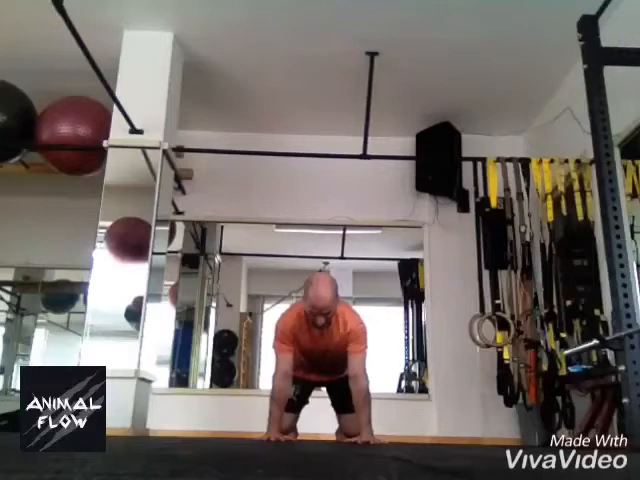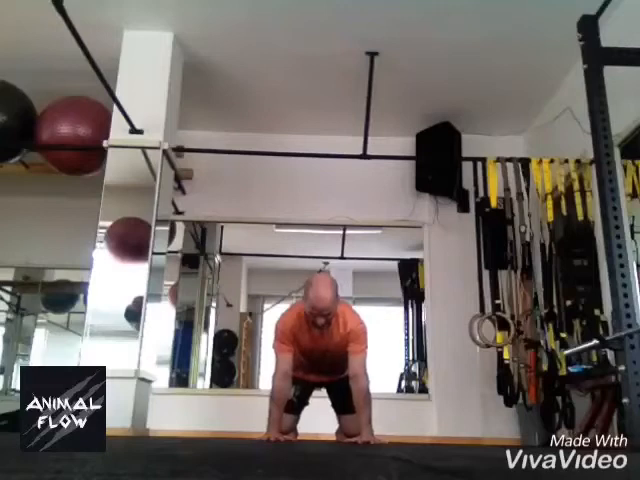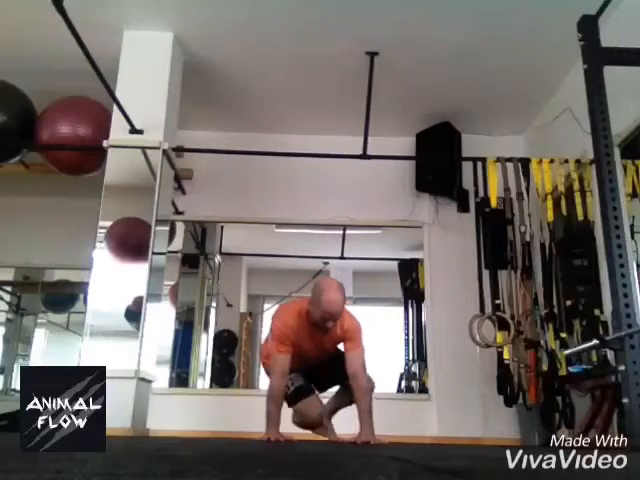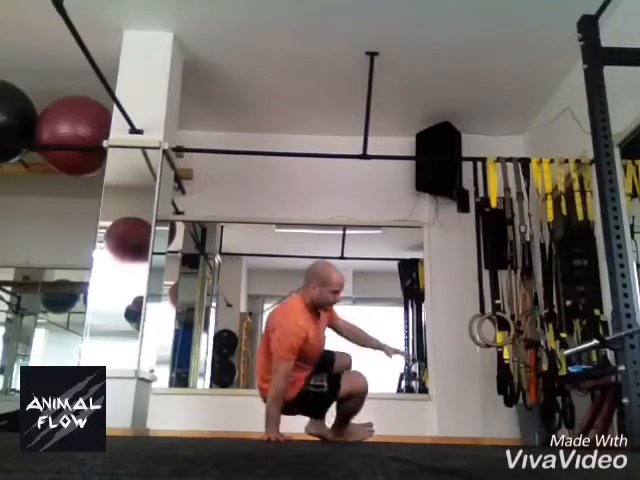
dt=0.5s
person 1, frame 1
left shoulder: (353, 324)
right shoulder: (288, 322)
left elbow: (358, 377)
right elbow: (283, 375)
left wrist: (366, 430)
right wrist: (273, 429)
left hip: (339, 373)
right hip: (300, 371)
left knee: (353, 432)
right knee: (284, 428)
left ankle: (342, 433)
right ankle: (292, 430)
person 1, frame 2
left shoulder: (353, 324)
right shoulder: (288, 322)
left elbow: (358, 376)
right elbow: (282, 375)
left wrist: (366, 430)
right wrist: (273, 429)
left hip: (340, 373)
right hip: (301, 372)
left knee: (354, 432)
right knee: (283, 430)
left ankle: (342, 432)
right ankle: (291, 433)
person 1, frame 3
left shoulder: (348, 323)
right shoulder: (286, 319)
left elbow: (357, 375)
right elbow: (278, 376)
left wrist: (366, 429)
right wrist: (272, 429)
left hip: (323, 357)
right hip: (287, 362)
left knee: (367, 385)
right knee: (313, 415)
left ankle: (324, 416)
right ankle: (318, 420)
person 1, frame 4
left shoulder: (318, 307)
right shoulder: (292, 322)
left elbow: (345, 328)
right elbow: (279, 379)
left wrist: (383, 346)
right wrist: (272, 431)
right hip: (290, 390)
left knee: (344, 361)
right knee: (358, 384)
left ankle: (317, 423)
right ankle: (339, 429)
